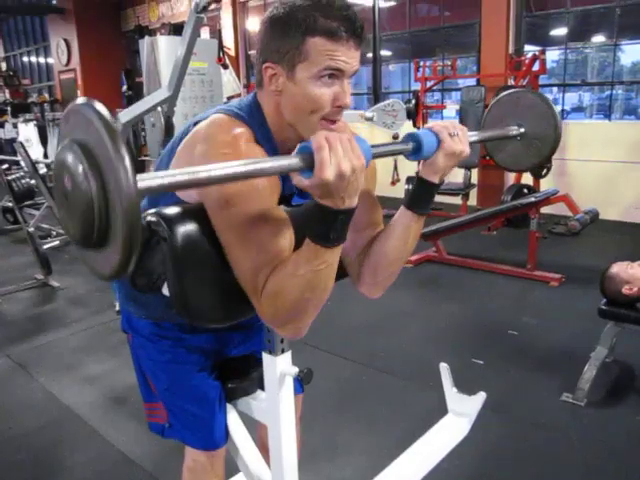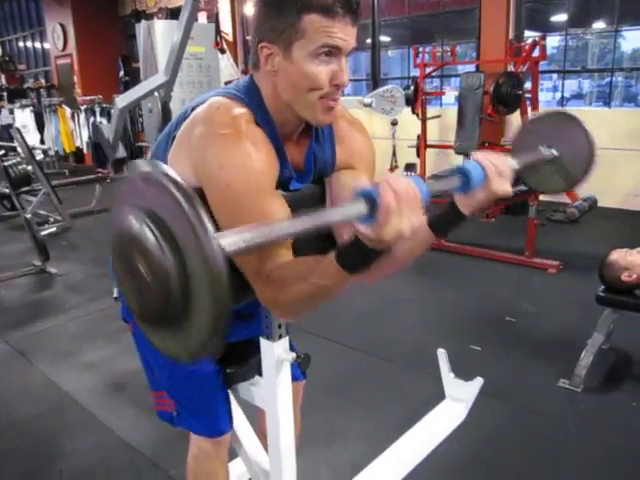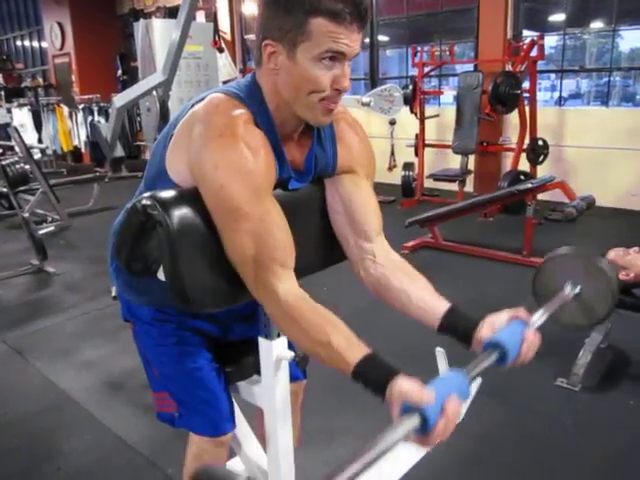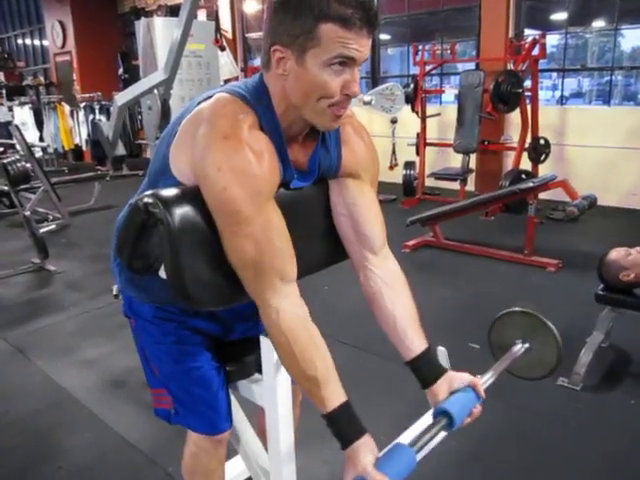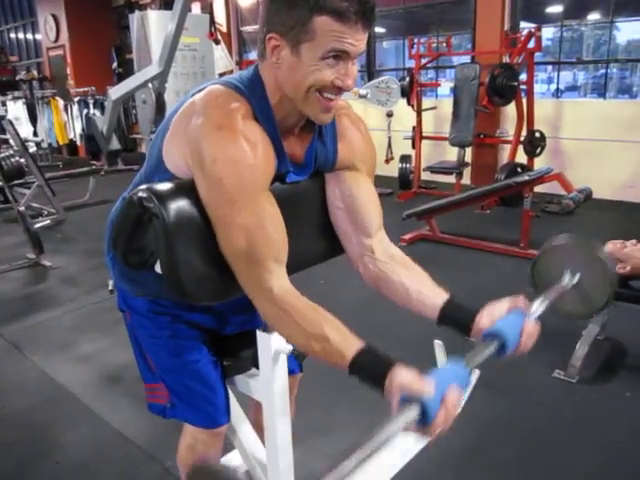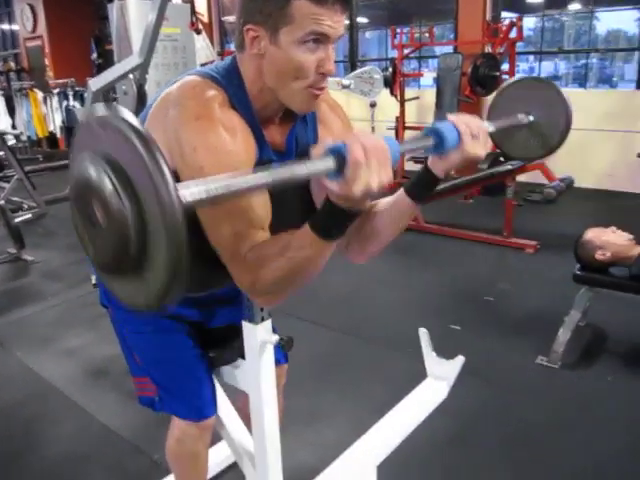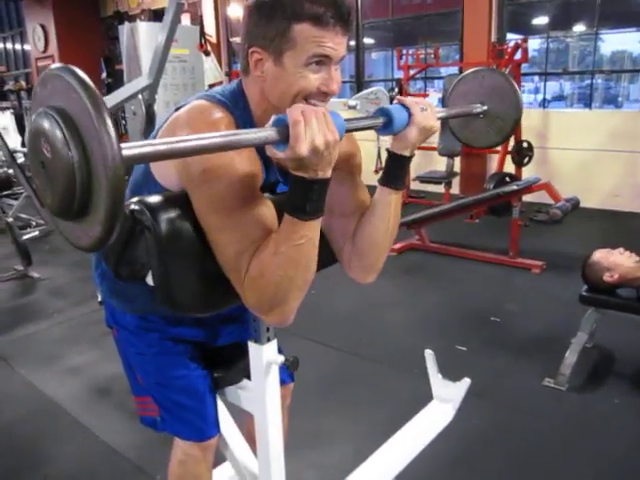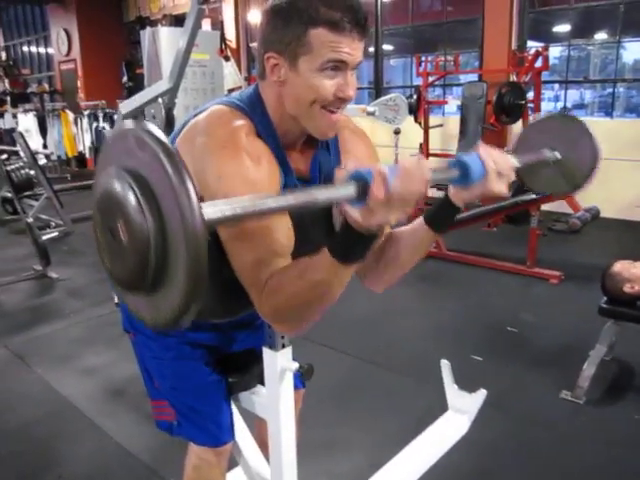
dt=0.5s
person 1, frame 1
left shoulder: (339, 148)
right shoulder: (230, 148)
left elbow: (370, 279)
right elbow: (288, 318)
left wrist: (427, 185)
right wrist: (335, 210)
left hip: (238, 295)
right hip: (167, 308)
right knee: (208, 441)
person 1, frame 2
left shoulder: (343, 133)
right shoulder: (231, 137)
left elbow: (357, 255)
right elbow: (279, 288)
left wrist: (458, 210)
right wrist: (372, 246)
left knee: (285, 385)
right knee: (212, 427)
person 1, frame 3
left shoulder: (343, 136)
right shoulder: (230, 139)
left elbow: (372, 255)
right elbow: (277, 291)
left wrist: (470, 328)
right wrist: (388, 383)
left hip: (239, 282)
right hip: (163, 290)
left knee: (286, 385)
right knee: (214, 429)
person 1, frame 4
left shoulder: (348, 141)
right shoulder: (234, 141)
left elbow: (376, 261)
right elbow: (279, 298)
left wrist: (432, 375)
right wrist: (352, 437)
left hip: (239, 277)
right hip: (164, 285)
left knee: (285, 382)
right knee: (211, 426)
person 1, frame 5
left shoulder: (343, 131)
right shoulder: (227, 131)
left elbow: (372, 249)
right elbow: (270, 290)
left wrist: (468, 319)
right wrist: (384, 375)
left hip: (243, 269)
right hip: (160, 279)
right knee: (208, 418)
person 1, frame 6
left shoulder: (322, 117)
right shoulder: (204, 117)
left elbow: (357, 244)
right elbow: (261, 283)
left wrist: (431, 175)
right wrist: (341, 208)
left hip: (221, 267)
left knee: (268, 369)
right knee: (195, 412)
person 1, frame 7
left shoulder: (325, 133)
right shoulder: (212, 136)
left elbow: (362, 265)
right elbow: (275, 306)
left wrist: (400, 157)
right wrist: (310, 181)
left hip: (225, 288)
right hip: (150, 299)
left knee: (273, 389)
right knee: (199, 434)
person 1, frame 8
left shoulder: (345, 142)
right shoulder: (232, 146)
left elbow: (370, 270)
right elbow: (280, 307)
left wrist: (453, 206)
right wrist: (360, 236)
left hip: (242, 291)
right knee: (212, 438)
